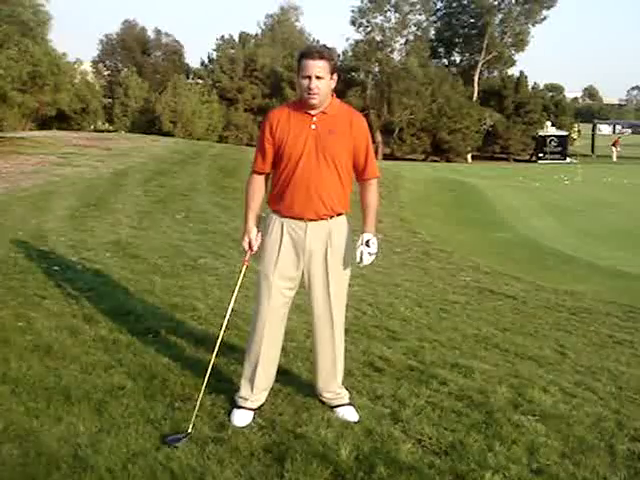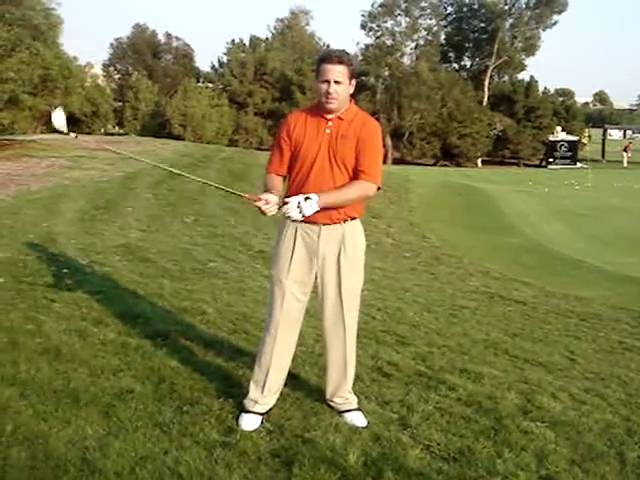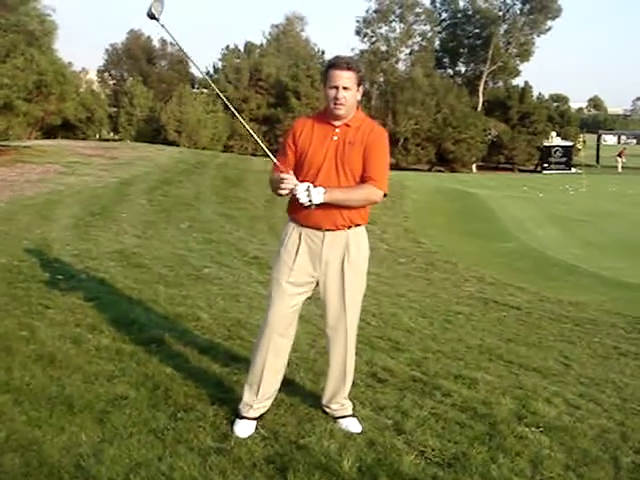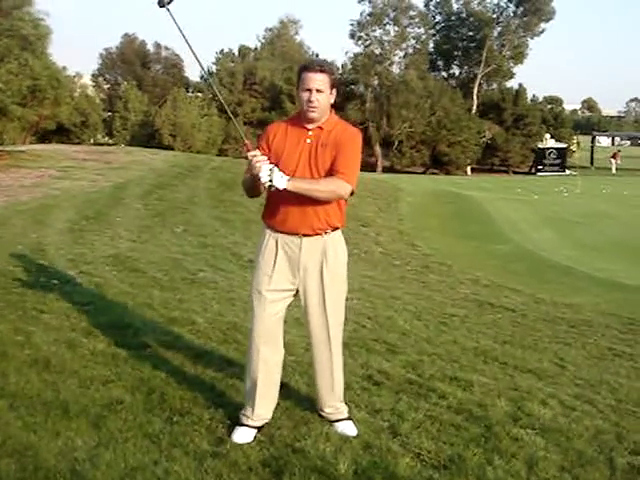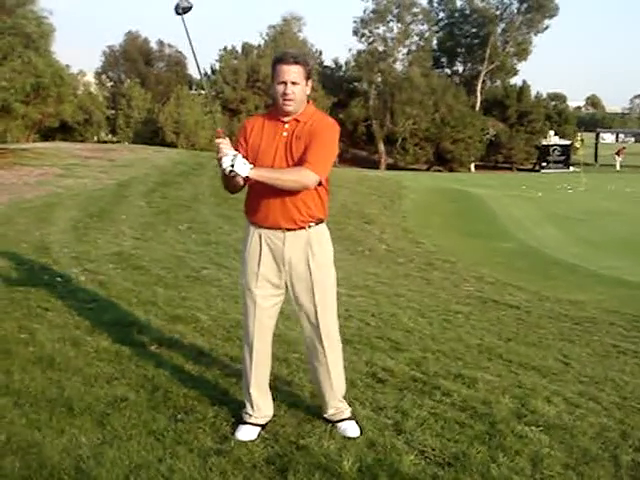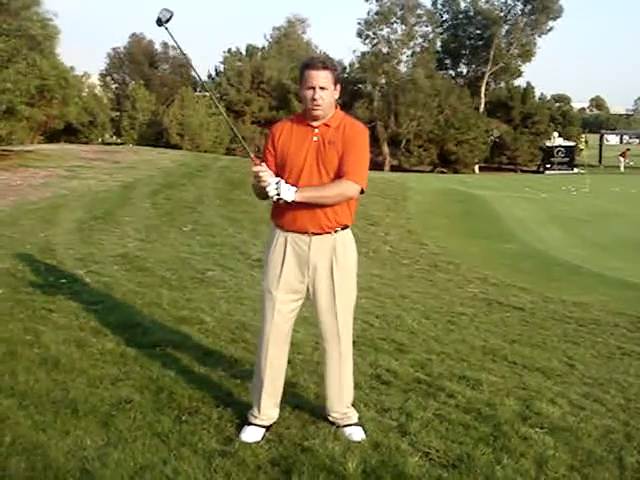
dt=0.5s
person 1, frame 1
left shoulder: (352, 121)
right shoulder: (276, 118)
left elbow: (369, 178)
right elbow: (259, 173)
left wrist: (369, 230)
right wrist: (250, 224)
left hip: (332, 231)
right hip: (282, 227)
left knee: (330, 313)
right knee: (269, 311)
left ankle: (332, 390)
right ankle: (251, 394)
person 1, frame 2
left shoulder: (366, 126)
right shoulder: (294, 122)
left elbow: (368, 184)
right elbow: (276, 172)
left wrist: (316, 201)
right wrist: (272, 196)
left hip: (343, 234)
right hip: (295, 234)
left knee: (341, 318)
right knee: (282, 315)
left ankle: (341, 395)
right ankle: (259, 398)
person 1, frame 3
left shoulder: (374, 134)
right shoulder: (301, 127)
left elbow: (374, 191)
right elbow: (276, 181)
left wrist: (319, 193)
right wrist: (283, 184)
left hip: (348, 241)
right hip: (300, 236)
left knee: (342, 325)
right knee: (278, 319)
left ankle: (337, 401)
right ankle: (253, 403)
person 1, frame 4
left shoulder: (348, 135)
right shoulder: (275, 131)
left elbow: (341, 187)
right elbow: (250, 189)
left wrist: (286, 181)
right wrist: (256, 175)
left hip: (324, 245)
right hip: (277, 242)
left knee: (327, 329)
right knee: (264, 327)
left ankle: (332, 406)
right ankle: (255, 413)
person 1, frame 5
left shoulder: (325, 126)
right shoulder: (253, 126)
left elbow: (307, 178)
right elbow: (233, 186)
left wrist: (250, 170)
right wrist: (229, 166)
left hip: (309, 238)
right hip: (262, 238)
left knee: (323, 324)
right knee: (257, 326)
left ankle: (336, 406)
right ankle: (256, 411)
person 1, frame 6
left shoulder: (354, 131)
right shoulder: (280, 131)
left elbow: (350, 187)
right elbow: (263, 191)
left wrist: (292, 192)
right wrist: (263, 183)
left hip: (334, 244)
right hip: (286, 241)
left knee: (337, 329)
right knee: (274, 325)
left ankle: (342, 410)
right ankle: (263, 412)
